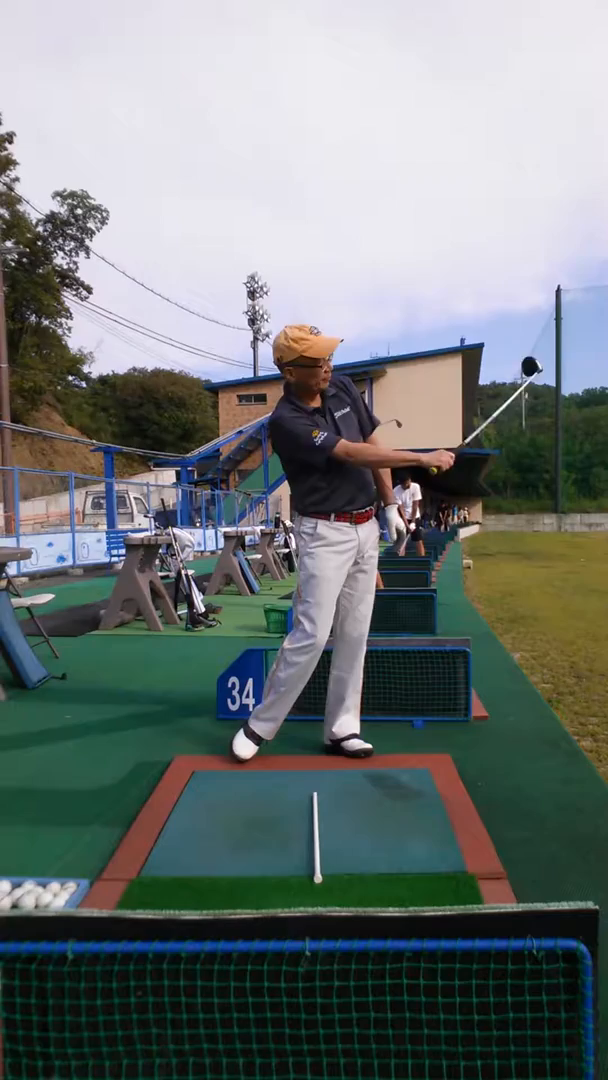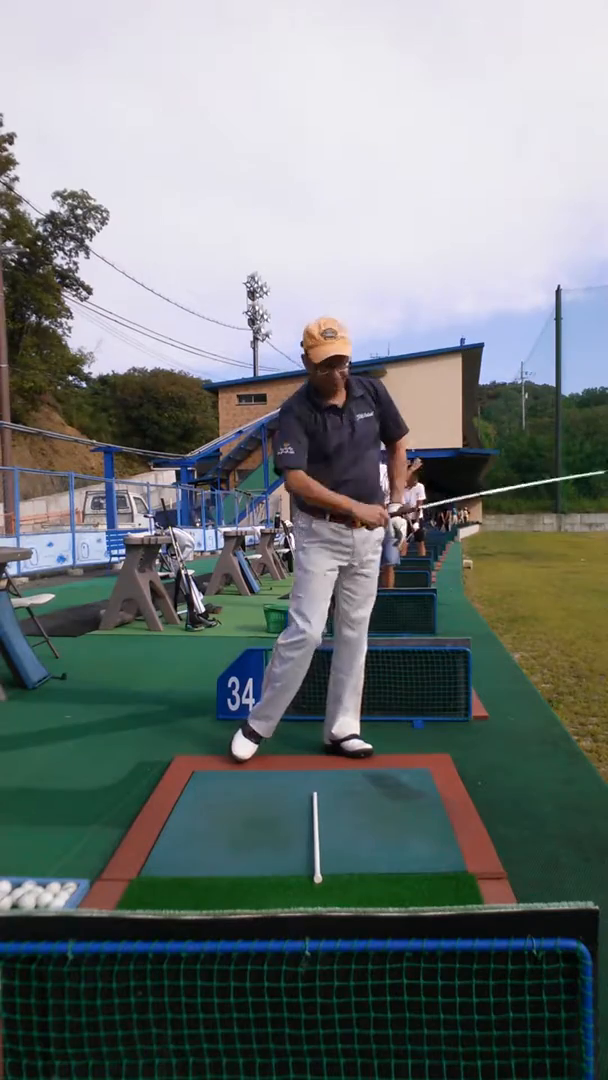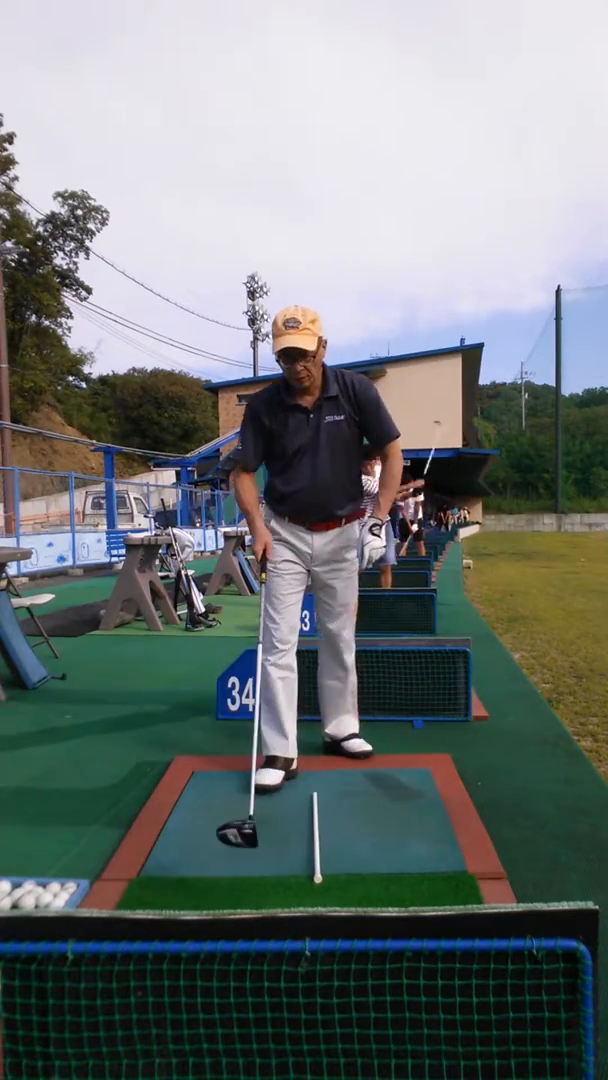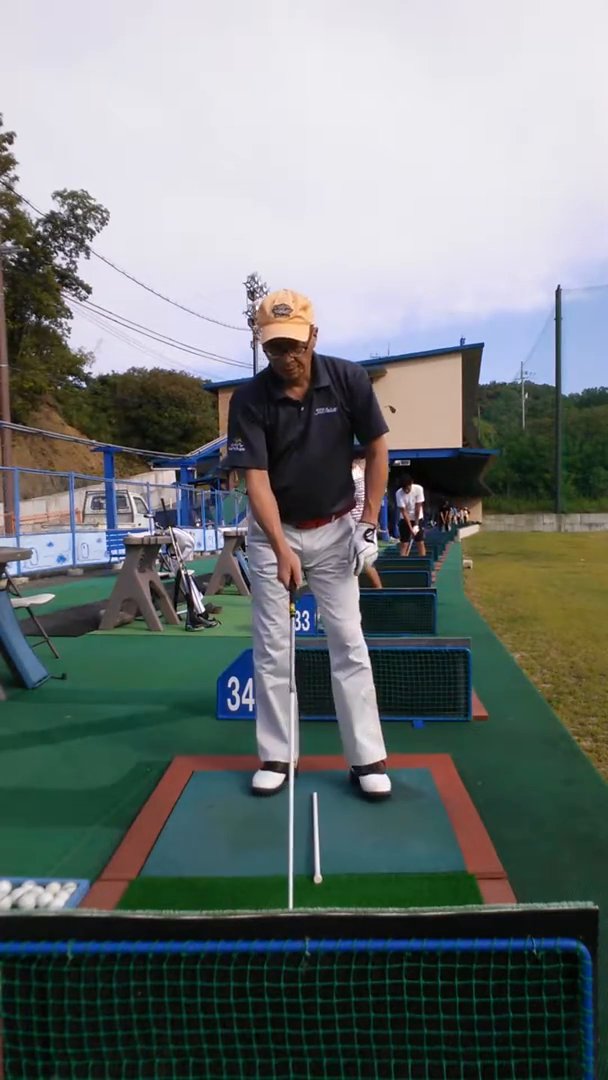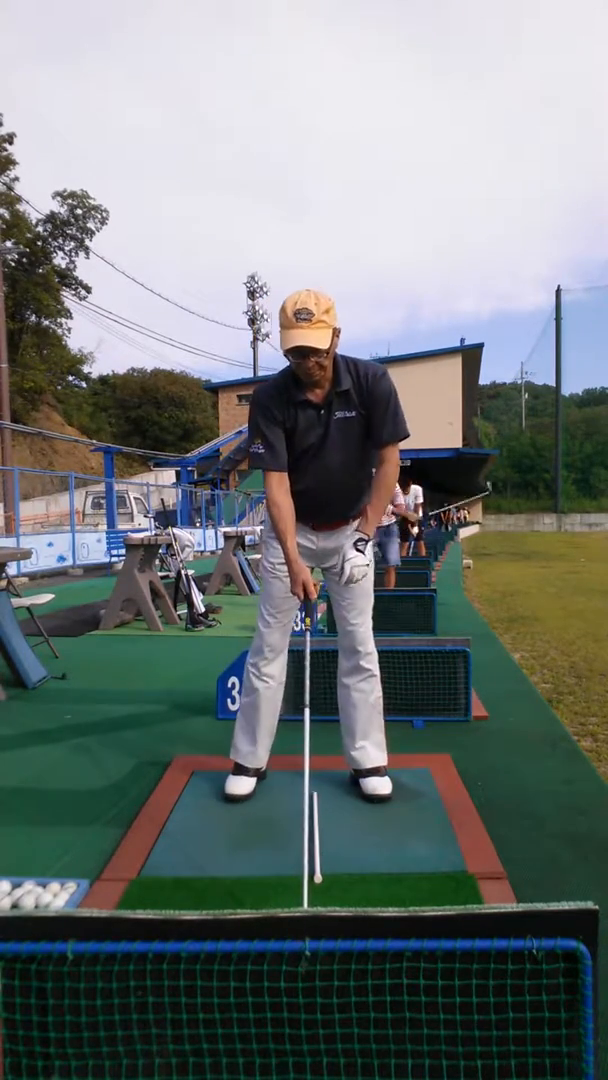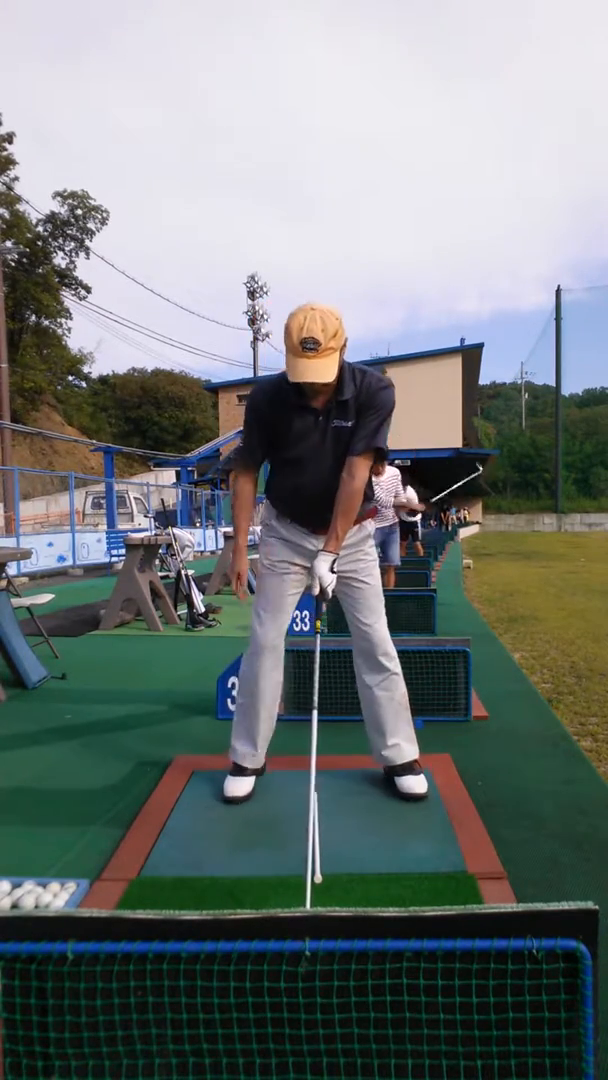
dt=0.7s
person 1, frame 1
left shoulder: (343, 388)
right shoulder: (286, 421)
left elbow: (374, 445)
right elbow: (355, 453)
left wrist: (390, 505)
right wrist: (425, 458)
left hip: (366, 528)
right hip: (324, 533)
left knee: (354, 633)
right knee: (311, 634)
left ankle: (341, 728)
right ankle: (259, 725)
person 1, frame 2
left shoulder: (372, 391)
right shoulder: (296, 411)
left elbow: (396, 443)
right elbow: (295, 480)
left wrist: (393, 506)
right wrist: (353, 506)
left hip: (368, 532)
right hip: (321, 532)
left knee: (354, 633)
right knee: (304, 632)
left ankle: (341, 729)
right ankle: (258, 724)
person 1, frame 3
left shoulder: (357, 389)
right shoulder: (262, 405)
left elbow: (392, 454)
right elbow: (244, 473)
left wrist: (378, 521)
right wrist: (257, 527)
left hip: (342, 534)
right hip: (284, 534)
left knee: (339, 638)
right knee: (279, 642)
left ankle: (340, 728)
right ankle: (279, 752)
person 1, frame 4
left shoulder: (349, 380)
right shoulder: (248, 398)
left elbow: (376, 451)
right elbow: (256, 480)
left wrist: (369, 525)
right wrist: (283, 550)
left hip: (335, 530)
right hip: (273, 533)
left knee: (348, 641)
right knee: (272, 647)
left ankle: (367, 757)
right ankle: (277, 755)
person 1, frame 5
left shoulder: (372, 381)
right shoulder: (269, 397)
left elbow: (387, 464)
right elbow: (276, 482)
left wrist: (364, 535)
right wrist: (293, 560)
left hip: (351, 530)
right hip: (289, 530)
left knee: (359, 643)
right knee: (269, 643)
left ankle: (367, 759)
right ankle: (249, 759)
person 1, frame 6
left shoulder: (374, 390)
right shoulder: (267, 396)
left elbow: (355, 474)
right elbow: (246, 474)
left wrist: (330, 551)
right wrist: (238, 550)
left hip: (352, 534)
right hip: (285, 532)
left knee: (375, 643)
right knee: (264, 643)
left ankle: (400, 757)
right ankle: (247, 759)
